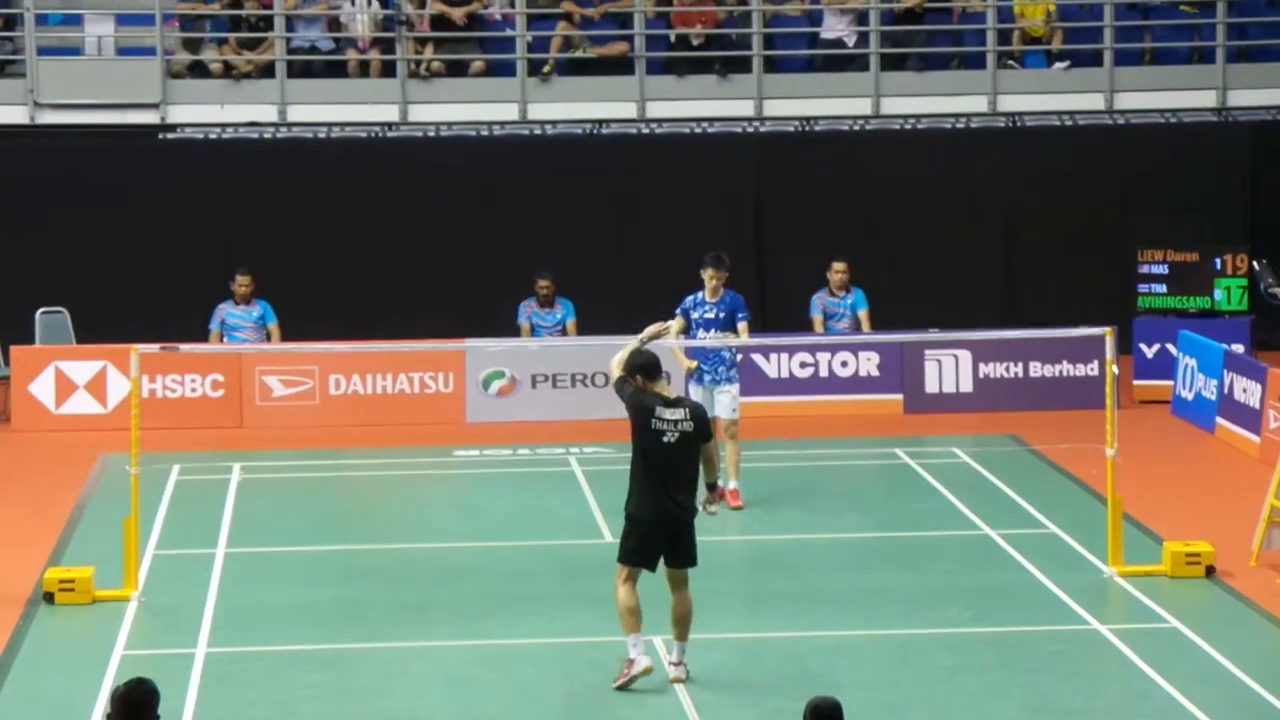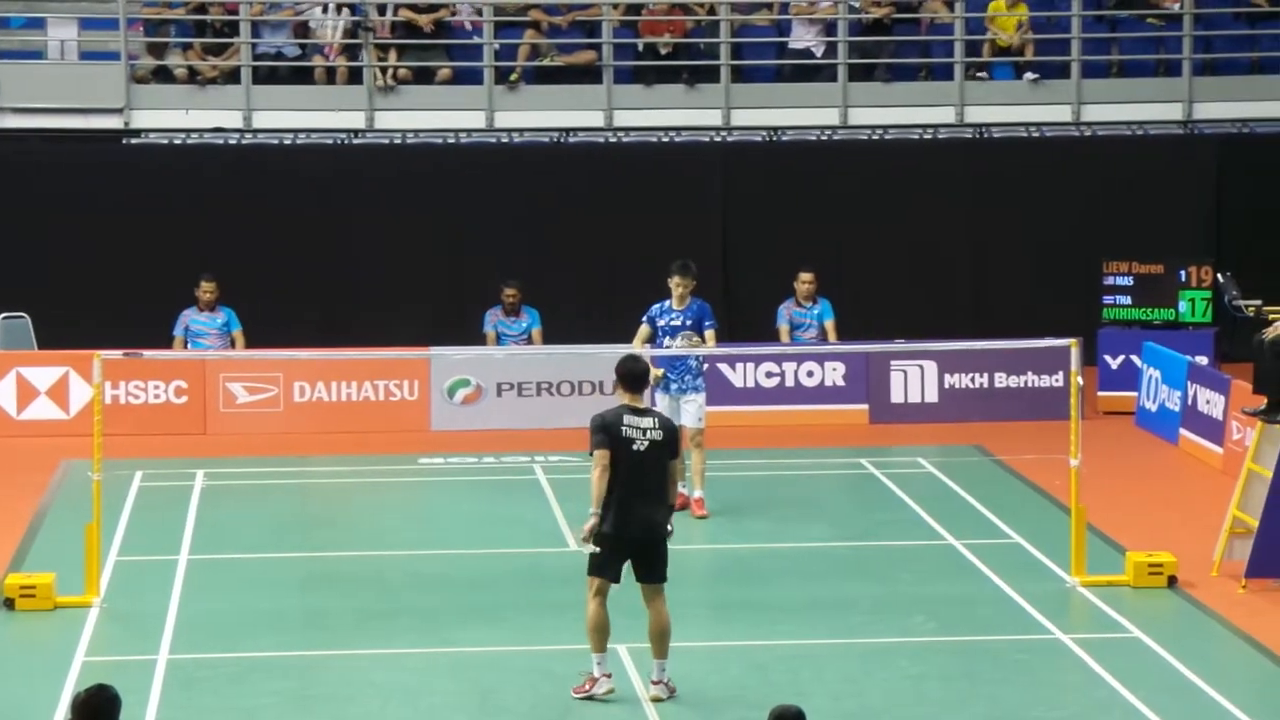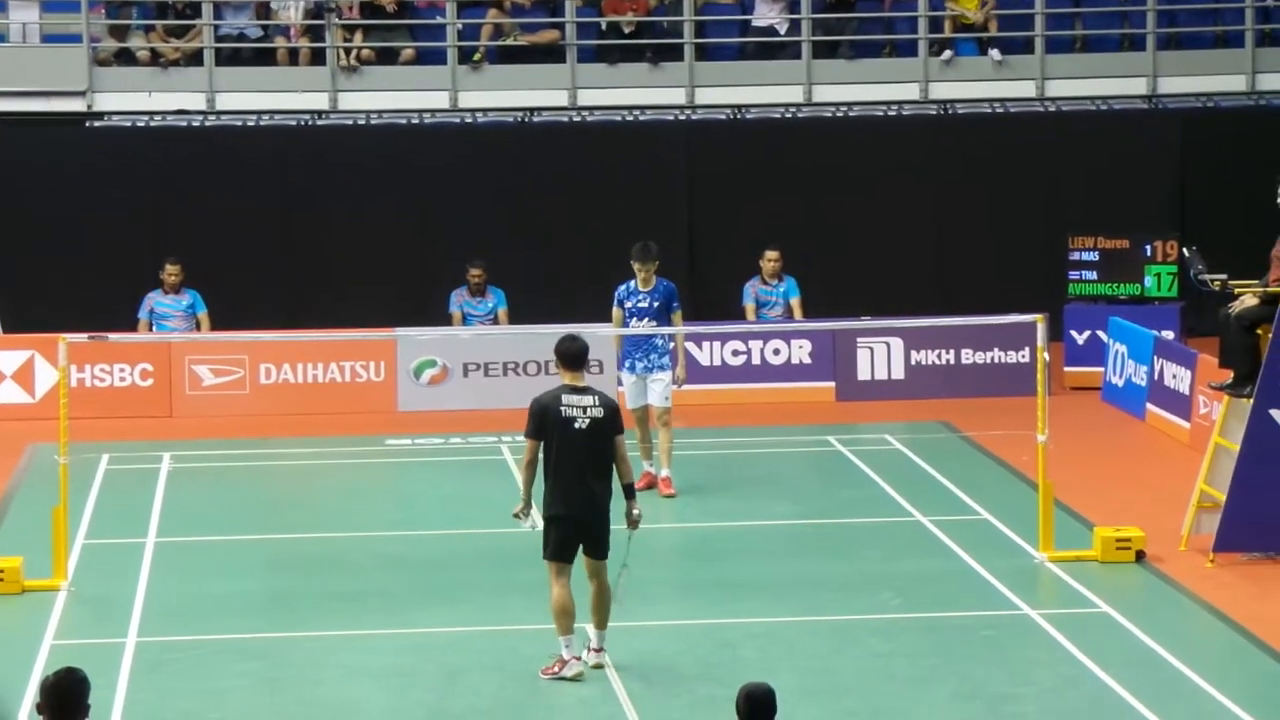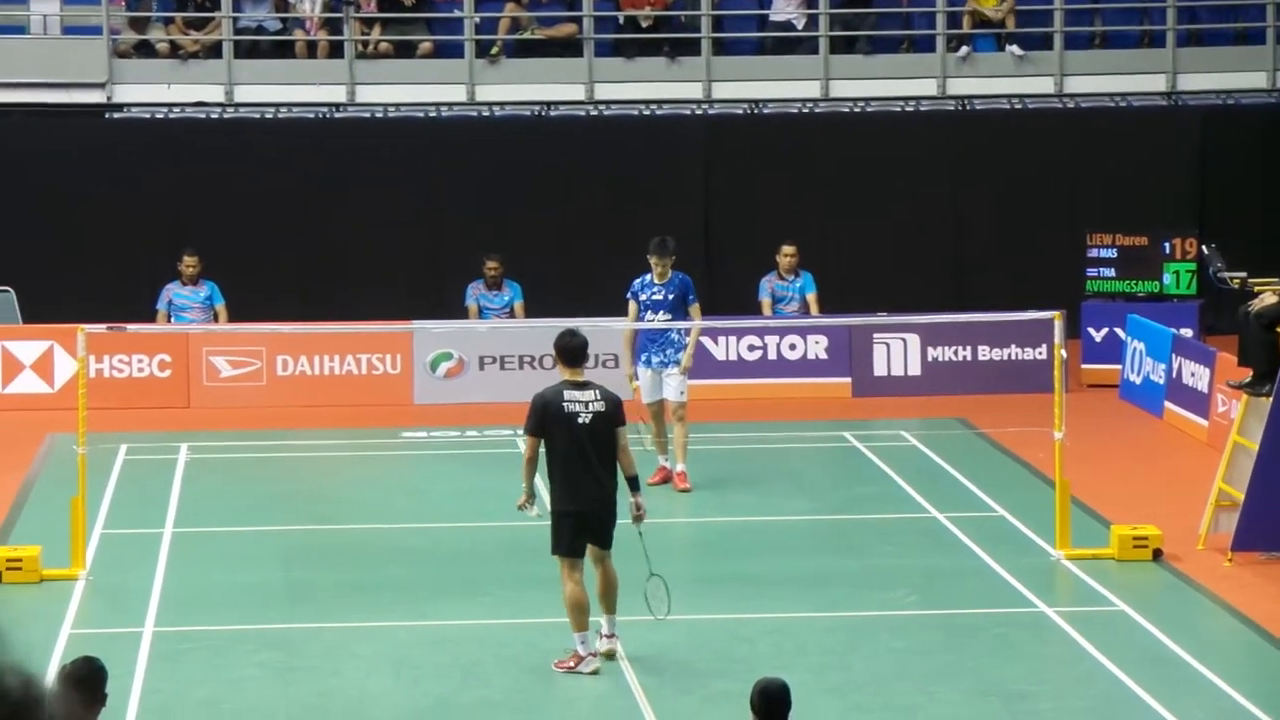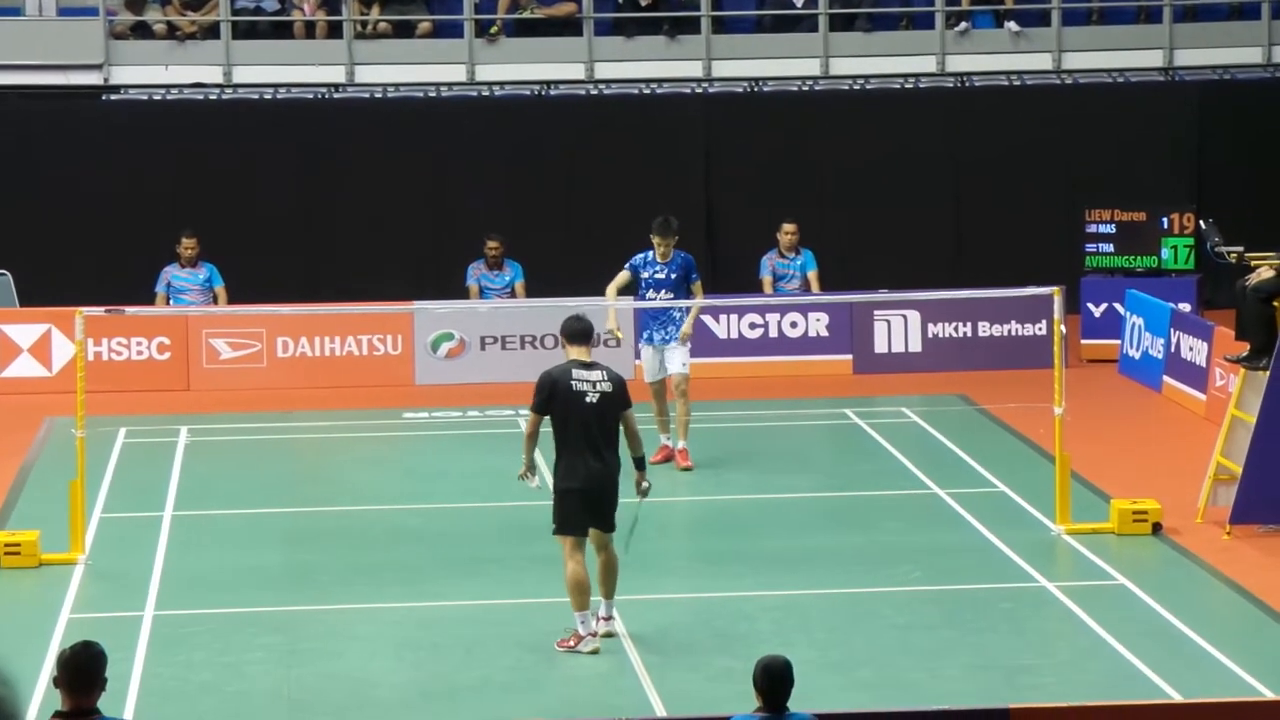
dt=1s
person 1, frame 1
left shoulder: (640, 404)
right shoulder: (696, 411)
left elbow: (615, 365)
right elbow: (709, 458)
left wrist: (644, 336)
right wrist: (711, 489)
left hip: (644, 513)
right hip: (682, 514)
left knee: (625, 581)
right knee: (679, 586)
left ankle: (636, 656)
right ankle: (678, 662)
person 1, frame 2
left shoulder: (605, 420)
right shoulder: (667, 426)
left elbow: (602, 467)
right elbow: (672, 479)
left wrist: (594, 514)
right wrist: (667, 515)
left hip: (614, 526)
right hip: (653, 528)
left knee: (597, 595)
right knee: (656, 600)
left ankle: (600, 675)
right ankle: (659, 680)
person 1, frame 3
left shoulder: (543, 404)
right shoulder: (608, 404)
left elbow: (530, 457)
right elbow: (621, 457)
left wrist: (525, 498)
right wrist: (631, 499)
left hip: (560, 506)
right hip: (598, 505)
left knee: (560, 579)
right knee: (598, 574)
left ankle: (569, 657)
right ankle: (597, 649)
person 1, frame 4
left shoulder: (545, 400)
right shoulder: (609, 398)
left elbow: (530, 454)
right elbow: (623, 450)
left wrist: (528, 490)
right wrist: (635, 493)
left hip: (567, 501)
right hip: (604, 498)
left knee: (571, 572)
right knee: (603, 559)
left ankle: (584, 653)
right ankle: (609, 636)
person 1, frame 5
left shoulder: (552, 378)
right shoulder: (614, 379)
left elbow: (532, 429)
right elbow: (631, 429)
left wrist: (528, 461)
right wrist: (641, 470)
left hip: (571, 478)
right hip: (607, 476)
left knee: (573, 551)
right knee: (604, 544)
left ankle: (585, 632)
right ankle: (606, 617)
person 2, frame 1
left shoulder: (734, 300)
right shoulder: (690, 302)
left elbow: (744, 334)
right elbow: (672, 334)
left wrist: (737, 341)
right wrist: (683, 359)
left hip: (725, 375)
right hip: (698, 375)
left knee: (730, 430)
left ankle: (733, 487)
person 2, frame 2
left shoulder: (702, 309)
right shoulder: (657, 310)
left elbow: (712, 344)
right elbow: (638, 342)
left wrist: (701, 345)
right wrist: (649, 368)
left hip: (692, 384)
right hip: (665, 384)
left knee: (696, 439)
left ankle: (698, 496)
right ankle: (681, 492)
person 2, frame 3
left shoulder: (668, 289)
right shoulder: (622, 291)
left elbow: (678, 328)
right elbow: (617, 330)
left wrist: (681, 363)
right wrist: (621, 360)
left hip: (660, 364)
right hip: (631, 365)
left knee: (662, 418)
right knee: (639, 419)
left ankle: (665, 475)
right ankle: (648, 471)
person 2, frame 4
left shoulder: (683, 282)
right shoulder: (638, 285)
left elbow: (697, 319)
right elbow: (631, 325)
left wrist: (689, 352)
right wrist: (628, 361)
left hip: (674, 358)
right hip: (646, 358)
left knee: (678, 413)
right knee: (654, 413)
left ankle: (680, 470)
right ankle: (664, 465)
person 2, frame 5
left shoulder: (686, 261)
right shoulder: (640, 261)
left elbow: (699, 295)
right elbow: (612, 287)
left wrist: (689, 322)
right wrist: (612, 317)
left hip: (675, 335)
right hip: (649, 336)
left knee: (681, 387)
right knee: (656, 391)
left ankle: (682, 448)
right ankle: (666, 444)
